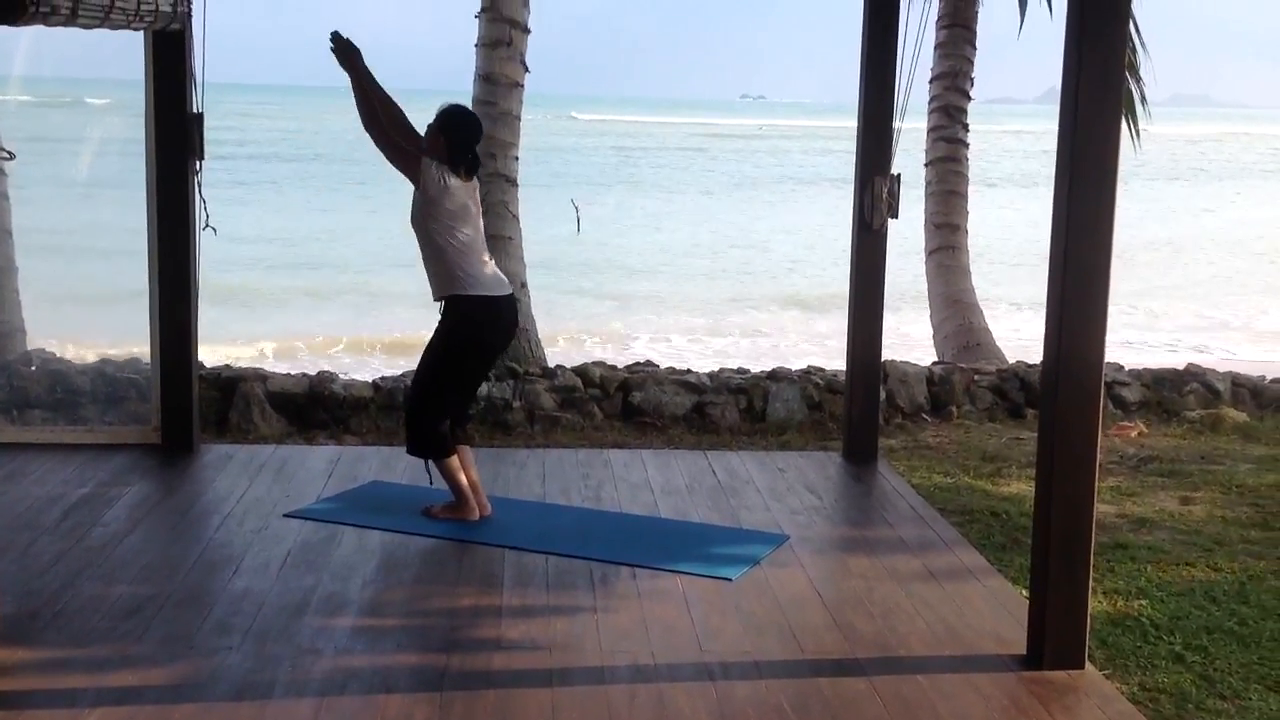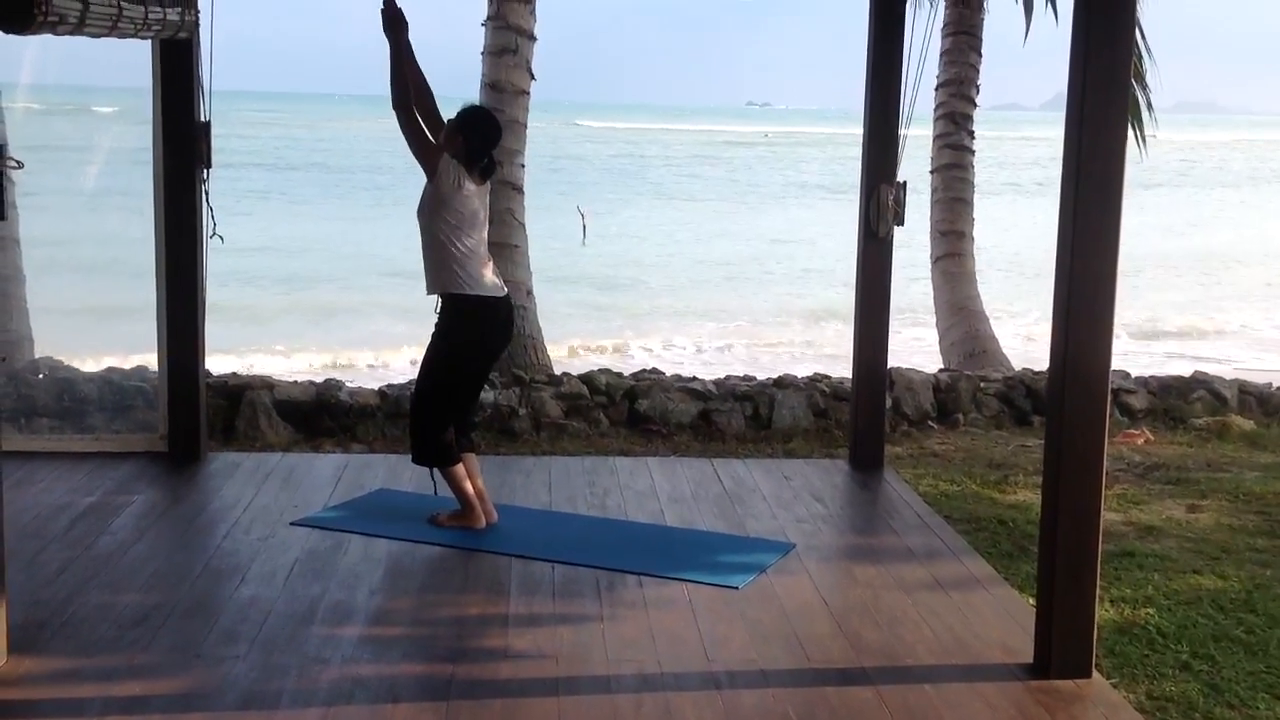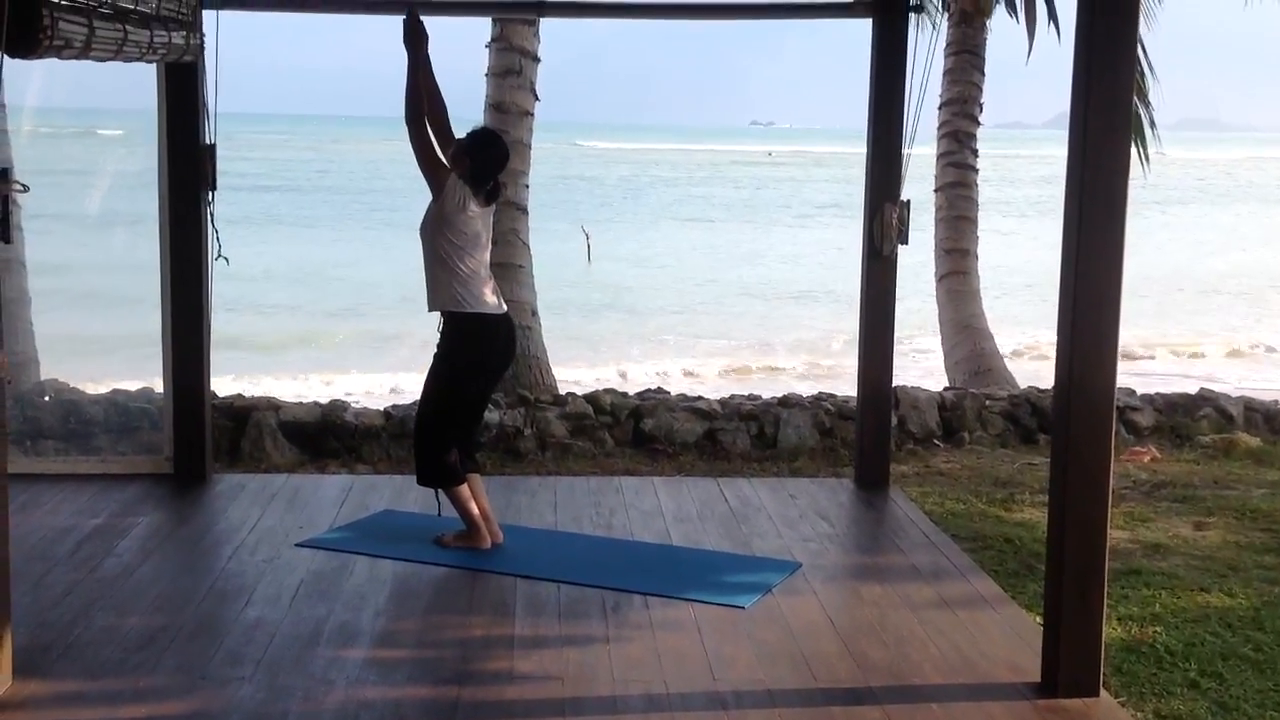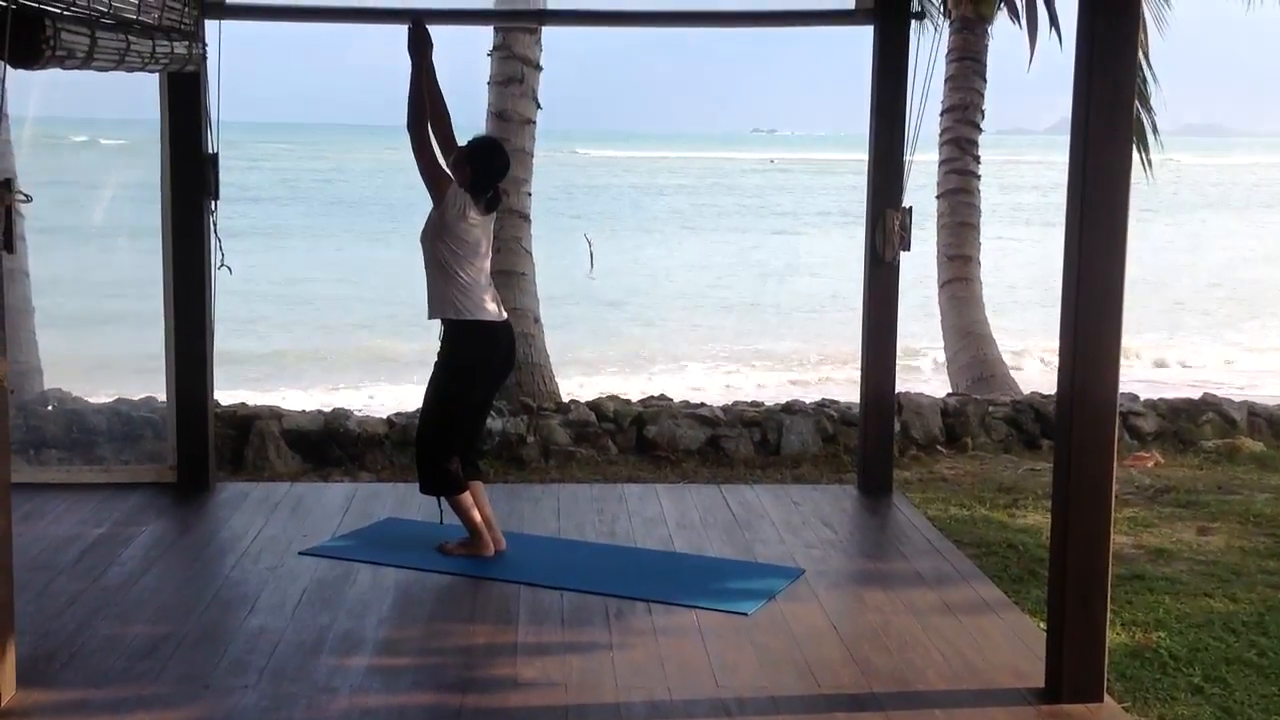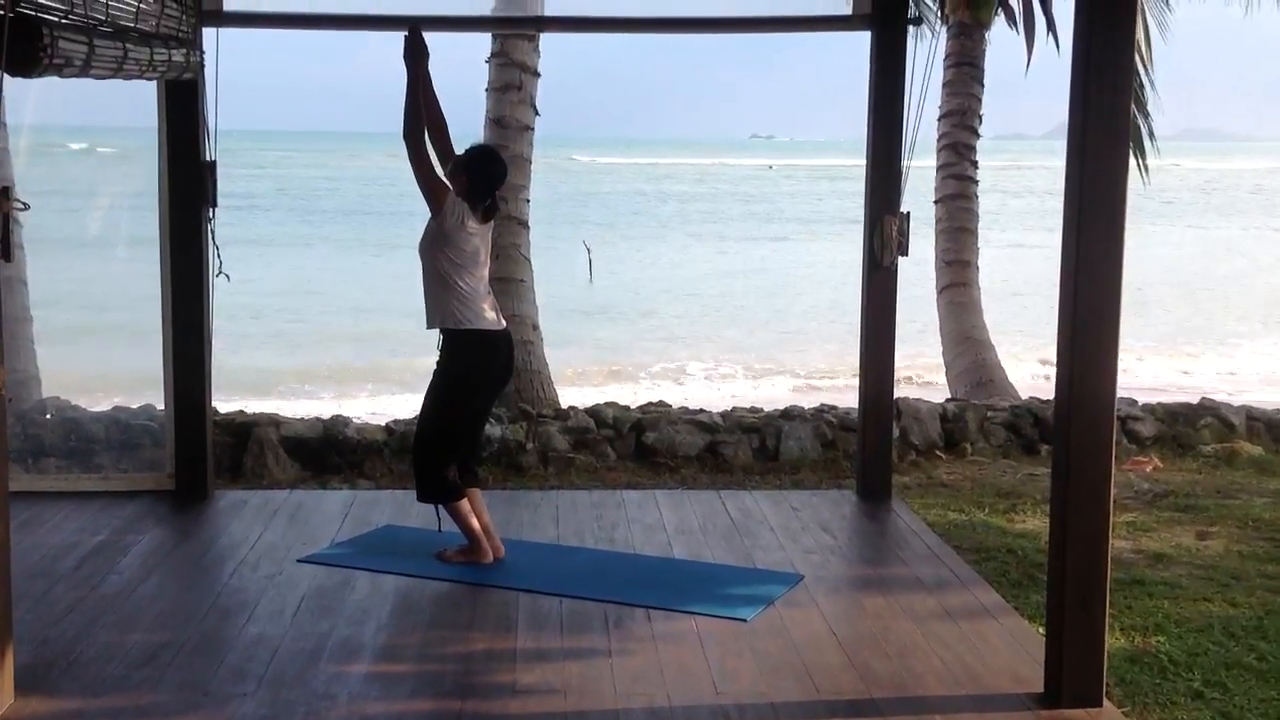
dt=0.5s
person 1, frame 1
left shoulder: (434, 180)
right shoulder: (465, 178)
left elbow: (379, 130)
right elbow: (400, 127)
left wrist: (354, 72)
right wrist: (361, 73)
left hip: (471, 312)
right hip: (499, 308)
left knee: (424, 407)
right knee: (447, 404)
left ankle: (465, 504)
right ankle: (475, 498)
person 1, frame 2
left shoulder: (446, 175)
right shoulder: (475, 177)
left elbow: (406, 112)
right elbow: (426, 109)
left wrist: (397, 43)
right wrist: (403, 46)
left hip: (468, 314)
right hip: (494, 312)
left knee: (429, 415)
right knee: (453, 412)
left ankle: (471, 510)
right ankle: (481, 504)
person 1, frame 3
left shoulder: (451, 195)
right shoulder: (480, 196)
left elbow: (418, 126)
right elbow: (439, 124)
left wrist: (416, 55)
right wrist: (422, 58)
left hip: (470, 334)
right hip: (496, 331)
left knee: (433, 436)
right knee: (457, 433)
left ankle: (477, 530)
right ankle: (487, 525)
person 1, frame 4
left shoulder: (451, 202)
right shoulder: (480, 204)
left elbow: (420, 135)
right elbow: (442, 130)
left wrist: (419, 62)
right wrist: (428, 65)
left hip: (470, 341)
right hip: (495, 338)
left knee: (435, 444)
right knee: (458, 440)
left ankle: (479, 537)
right ankle: (490, 532)
person 1, frame 5
left shoulder: (450, 212)
right shoulder: (479, 213)
left elbow: (415, 144)
right elbow: (439, 139)
left wrist: (415, 73)
right wrist: (422, 74)
left hip: (469, 350)
right hip: (494, 347)
left knee: (432, 451)
right knee: (456, 449)
left ankle: (478, 545)
right ankle: (489, 540)
